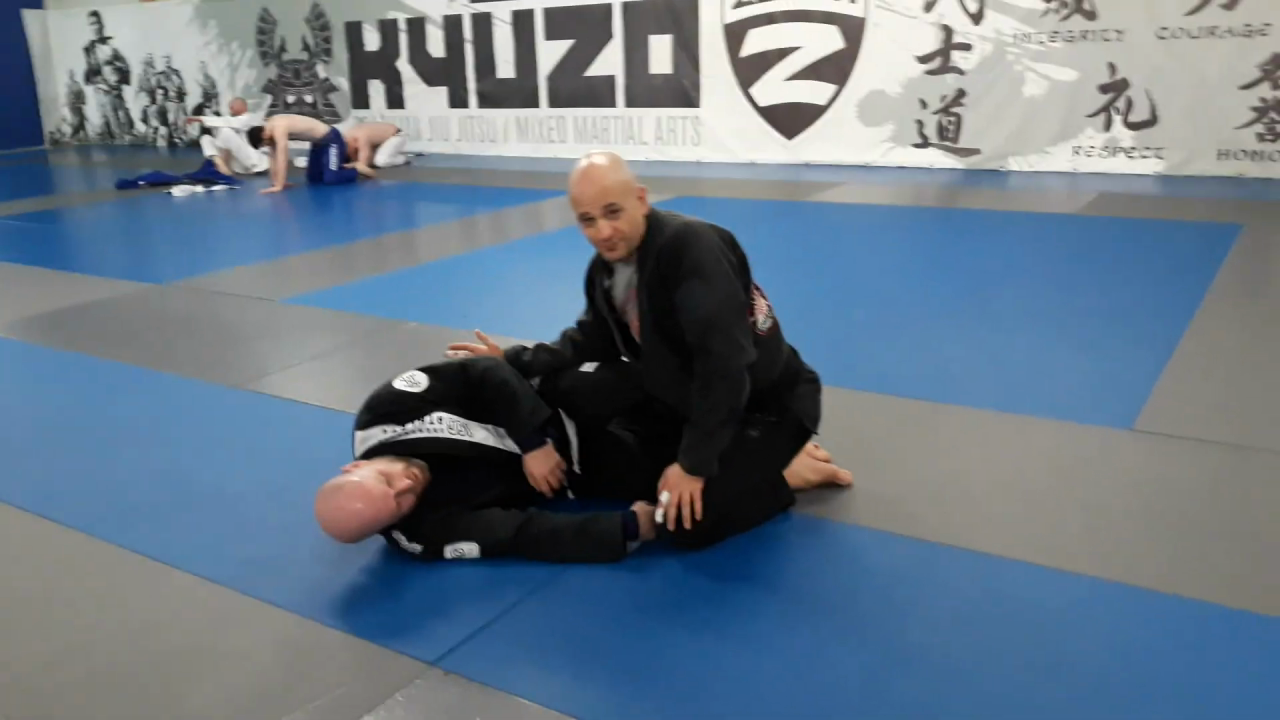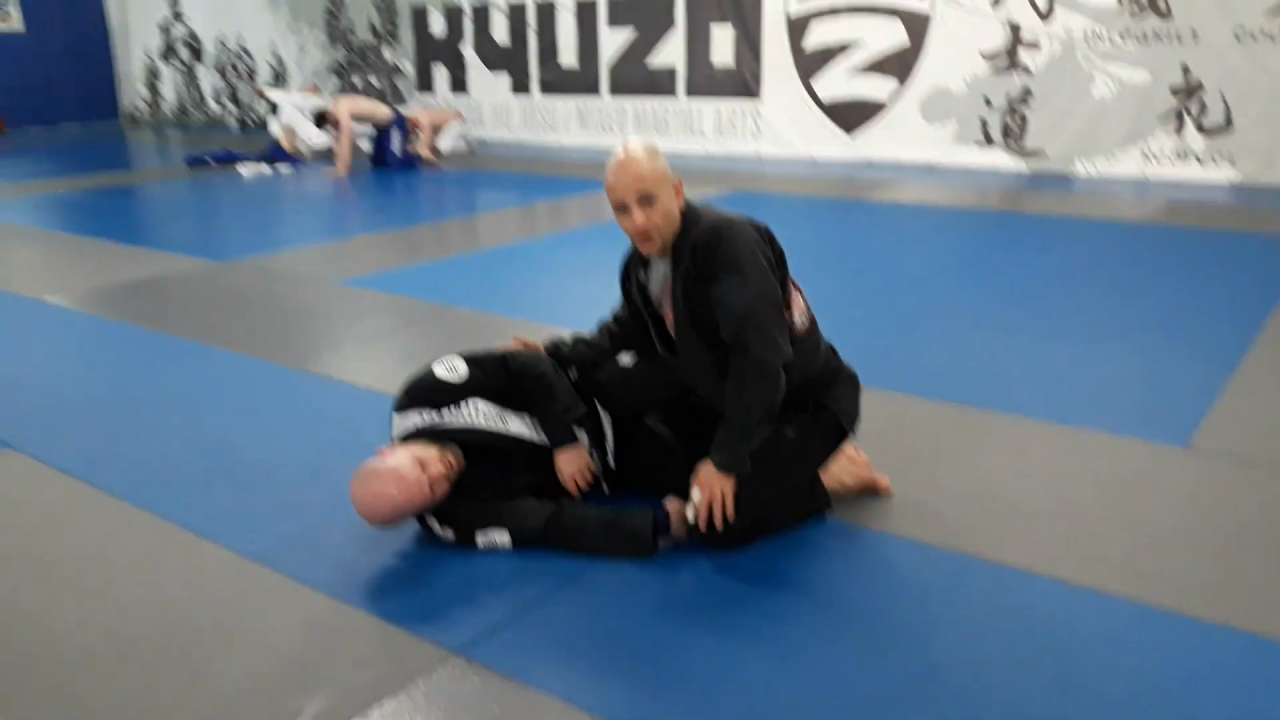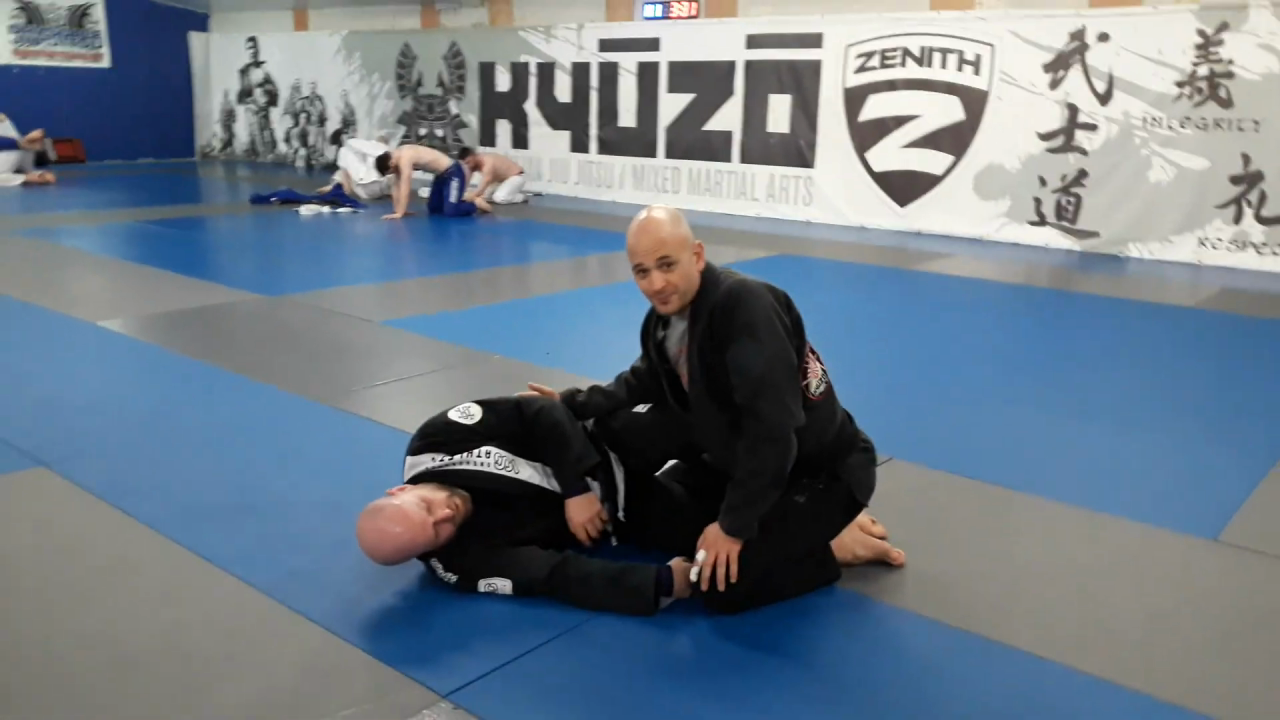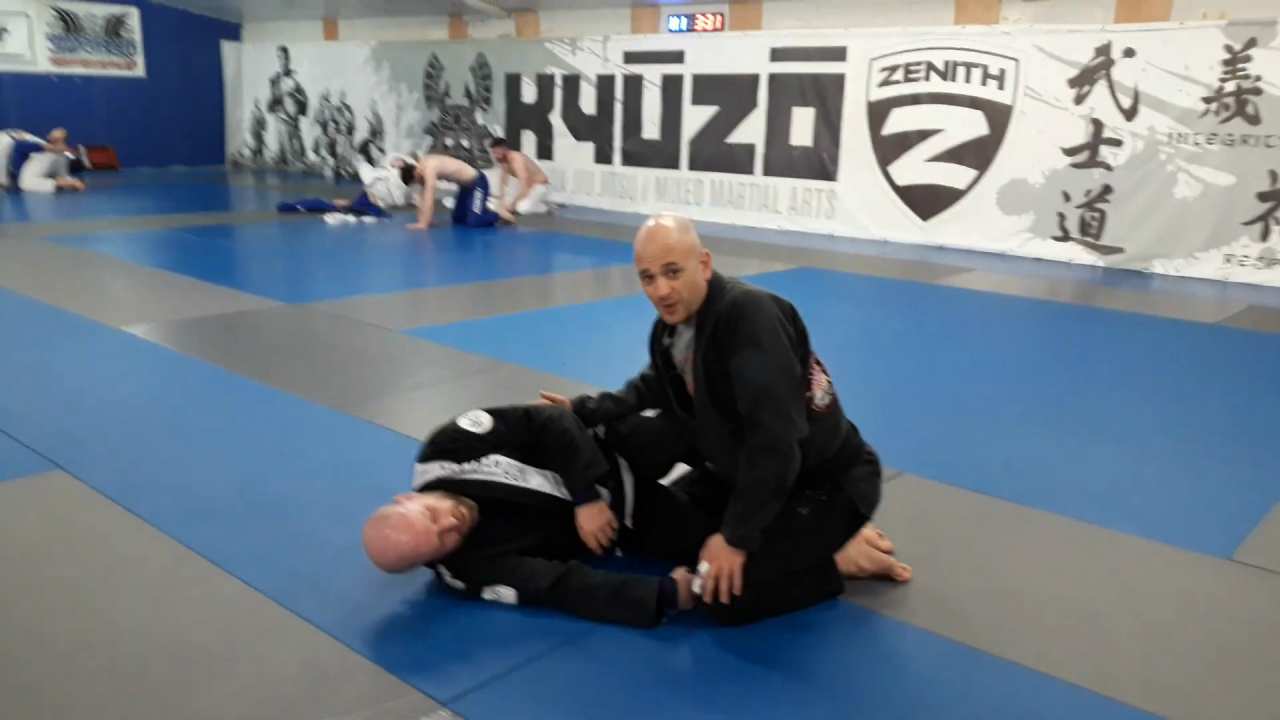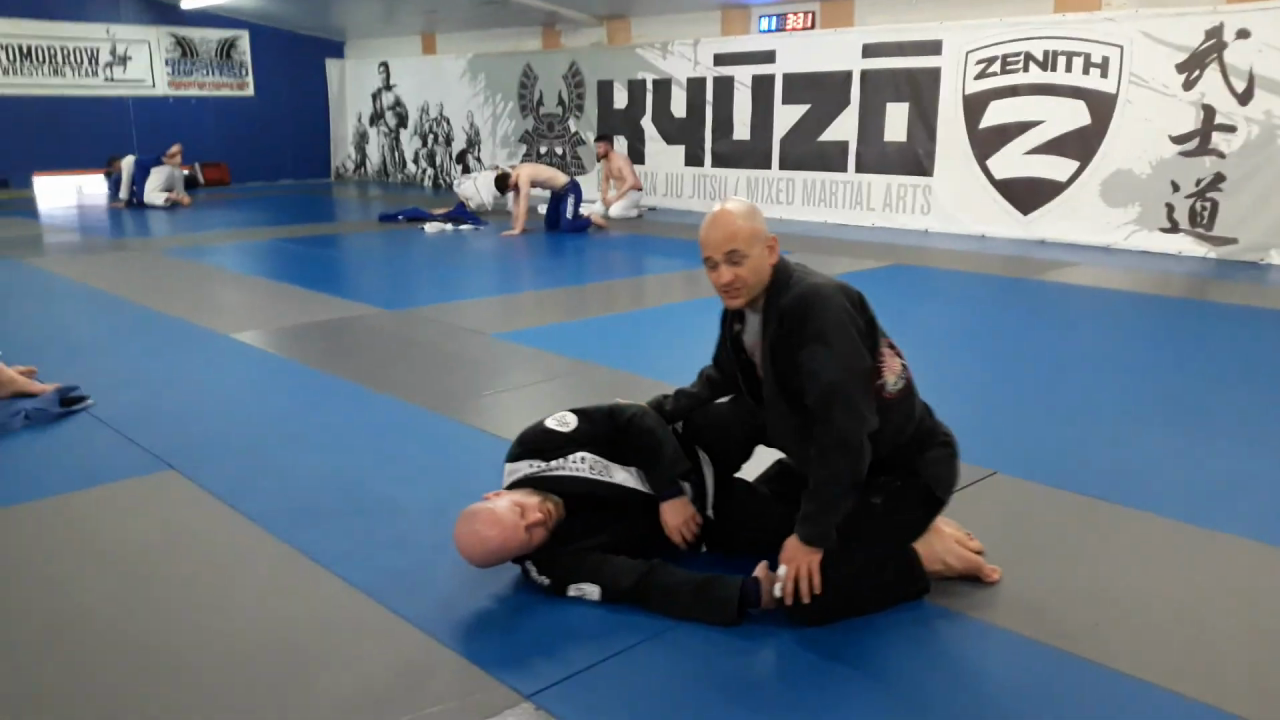
dt=0.3s
person 1, frame 1
left shoulder: (692, 248)
right shoulder: (605, 266)
left elbow: (725, 365)
right elbow: (594, 342)
left wrist: (693, 463)
right wrist: (515, 361)
left hip: (764, 401)
right hip: (685, 394)
left knee: (687, 524)
left ankle: (785, 470)
person 1, frame 2
left shoulder: (728, 242)
right shoulder: (642, 259)
left elbow: (760, 361)
right elbow: (630, 331)
left wrist: (727, 460)
right wrist: (556, 354)
left hip: (805, 402)
right hip: (724, 392)
left knee: (720, 521)
left ankle: (826, 475)
person 1, frame 3
left shoulder: (745, 306)
right shoulder: (662, 318)
left elbow: (771, 428)
right elbow: (647, 383)
left wrist: (733, 524)
right wrist: (572, 404)
left hip: (821, 470)
right hip: (742, 459)
left knee: (726, 587)
person 1, frame 4
left shoulder: (750, 317)
right shoulder: (671, 326)
left elbow: (774, 440)
right elbow: (655, 390)
left wrist: (737, 536)
right wrist: (583, 411)
left hip: (827, 482)
right hip: (753, 474)
left knee: (730, 596)
left ankle: (842, 558)
person 1, frame 5
left shoulder: (816, 305)
right shoulder: (741, 307)
left elbow: (843, 430)
right elbow: (722, 377)
left wrist: (813, 535)
right wrist: (660, 411)
left hip: (904, 466)
right hip: (835, 463)
left knee: (811, 597)
left ankle: (929, 554)
right ankle: (892, 528)
person 2, frame 1
left shoulder: (385, 411)
right shoulder: (431, 534)
left elbow: (482, 373)
right elbow: (530, 537)
left wrist: (533, 440)
right wrist: (633, 527)
person 2, frame 2
left shoulder: (424, 395)
right shoulder: (461, 520)
left elbow: (524, 367)
right elbow: (559, 526)
left wrist: (564, 439)
right wrist: (664, 523)
person 2, frame 3
left shoulder: (438, 437)
right shoulder: (465, 564)
left elbow: (537, 414)
right elbow: (561, 577)
left wrist: (576, 487)
right wrist: (669, 582)
person 2, frame 4
left shoulder: (446, 448)
right shoulder: (472, 572)
left elbow: (546, 424)
right elbow: (566, 588)
left wrist: (586, 496)
right wrist: (672, 594)
left hip: (613, 453)
right hip: (622, 521)
person 2, frame 5
left shoulder: (535, 449)
right shoulder: (559, 566)
left elbow: (631, 419)
right elbow: (646, 587)
left wrist: (672, 493)
right wrist: (756, 592)
left hip: (687, 453)
